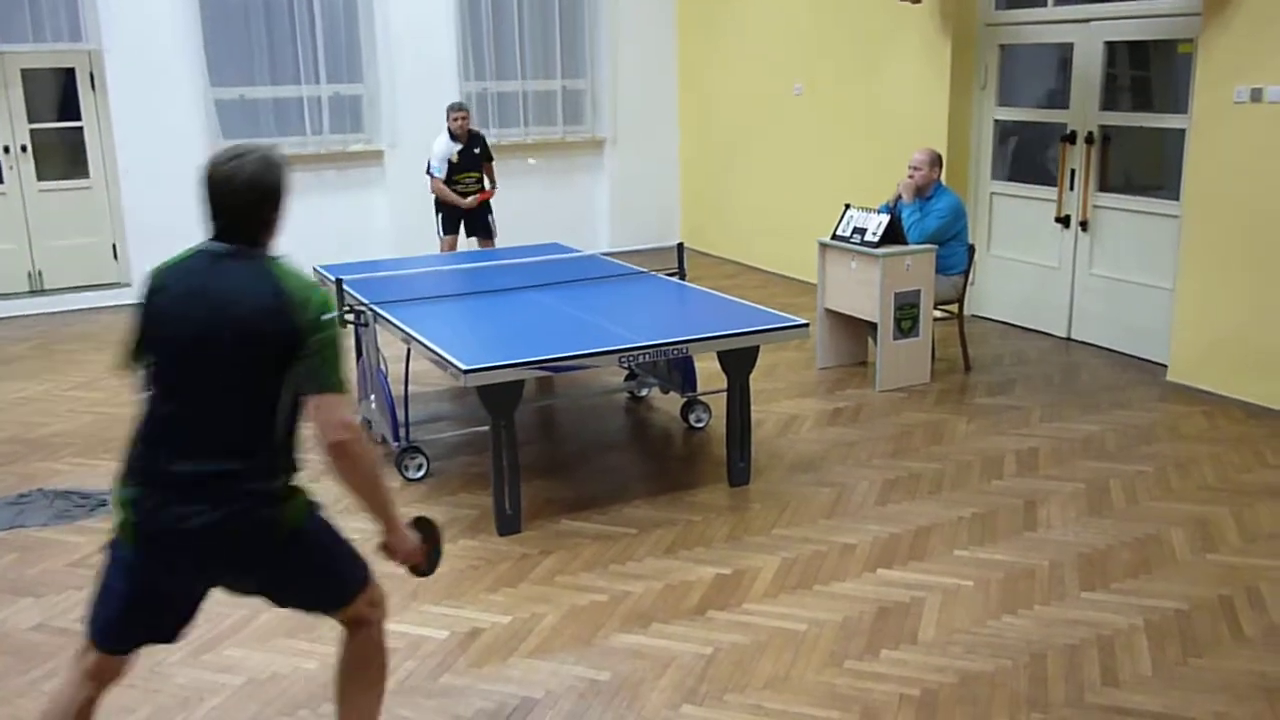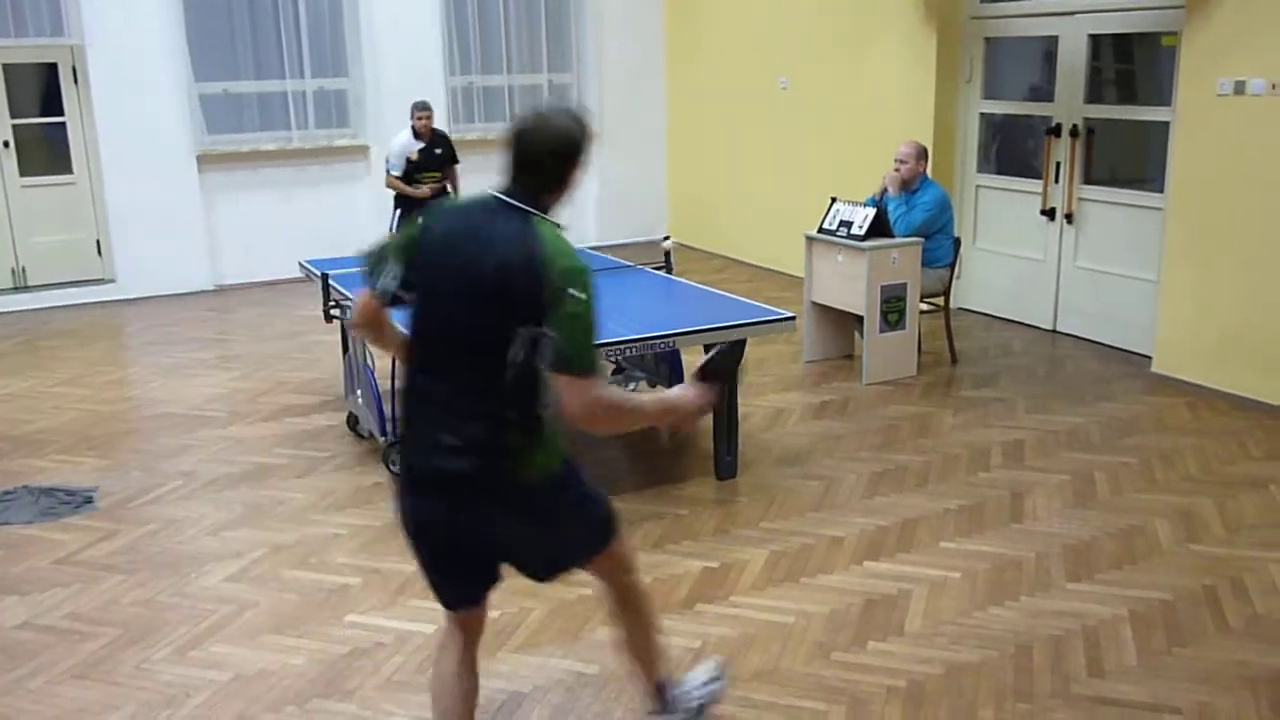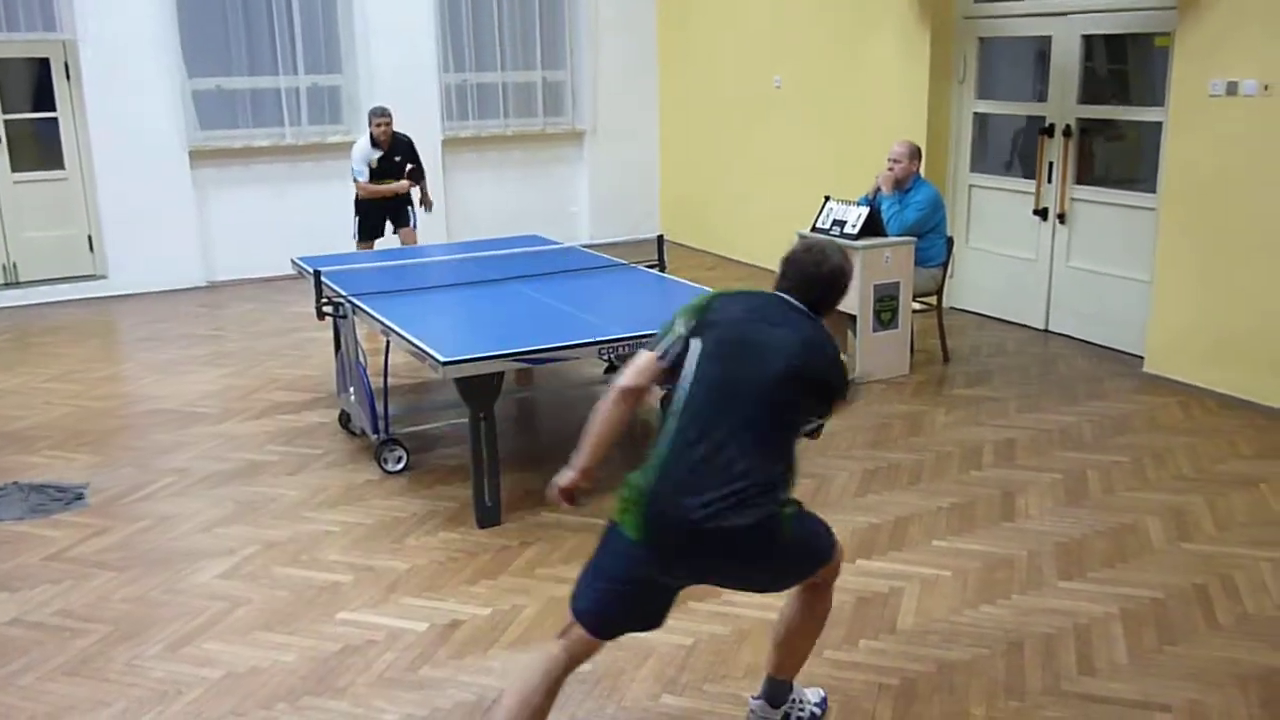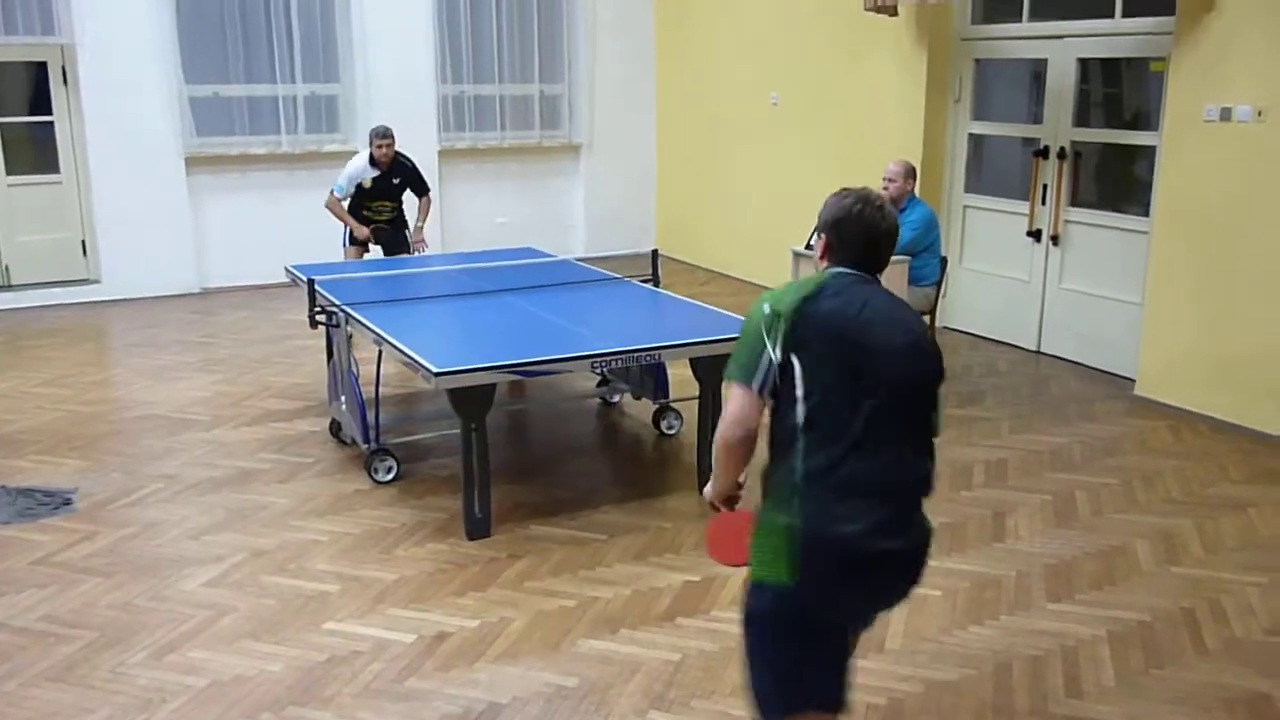
dt=0.4s
person 1, frame 1
left shoulder: (166, 282)
right shoulder: (304, 301)
right elbow: (337, 437)
right wrist: (392, 527)
left hip: (153, 515)
right hip: (258, 519)
left knee: (95, 668)
right knee: (366, 612)
person 1, frame 2
left shoulder: (434, 225)
right shoulder: (559, 266)
left elbow: (363, 315)
right elbow: (580, 409)
right wrist: (672, 405)
left hip: (424, 467)
right hip: (510, 466)
left knee: (463, 629)
right knee: (616, 566)
person 1, frame 3
left shoulder: (711, 307)
right shoulder: (827, 363)
left elbow: (630, 387)
left wrist: (578, 467)
left hip: (657, 516)
right hip: (751, 531)
left knee: (571, 646)
right knee: (822, 562)
person 1, frame 4
left shoulder: (787, 305)
right shoulder: (917, 332)
left elbow: (736, 429)
left wrist: (723, 486)
left hip: (804, 543)
right hip: (899, 547)
right knee: (840, 613)
